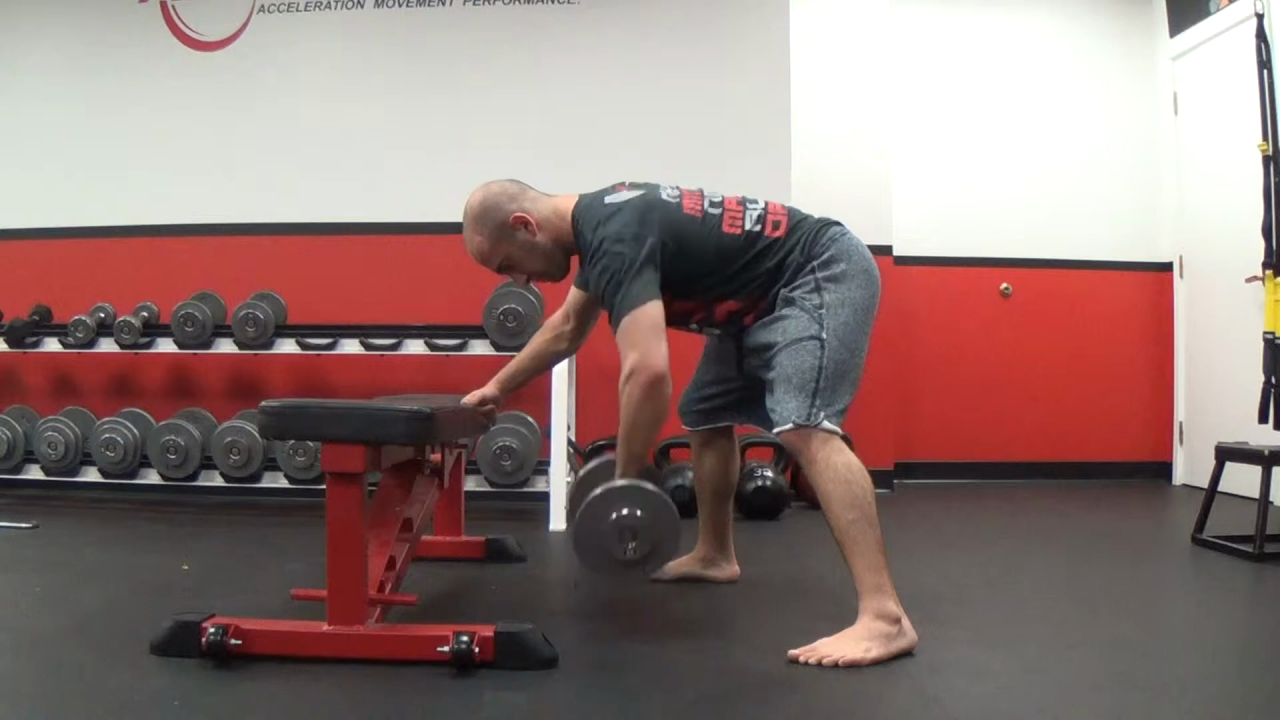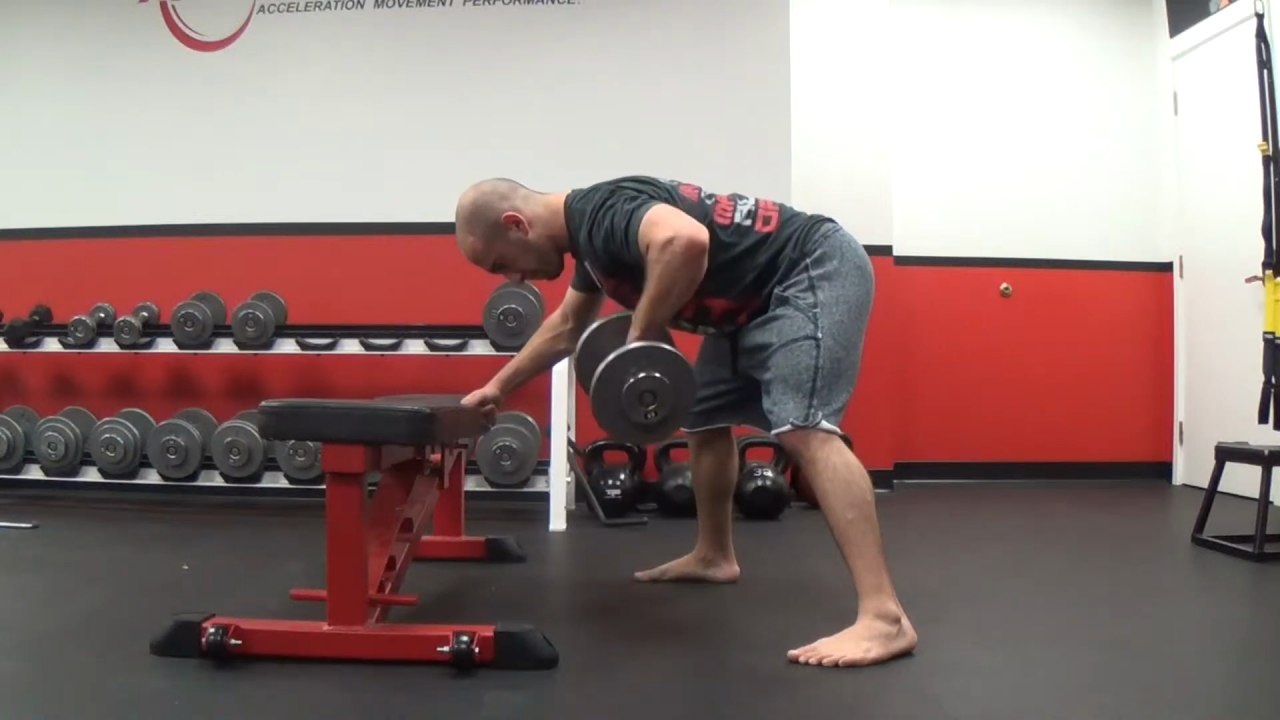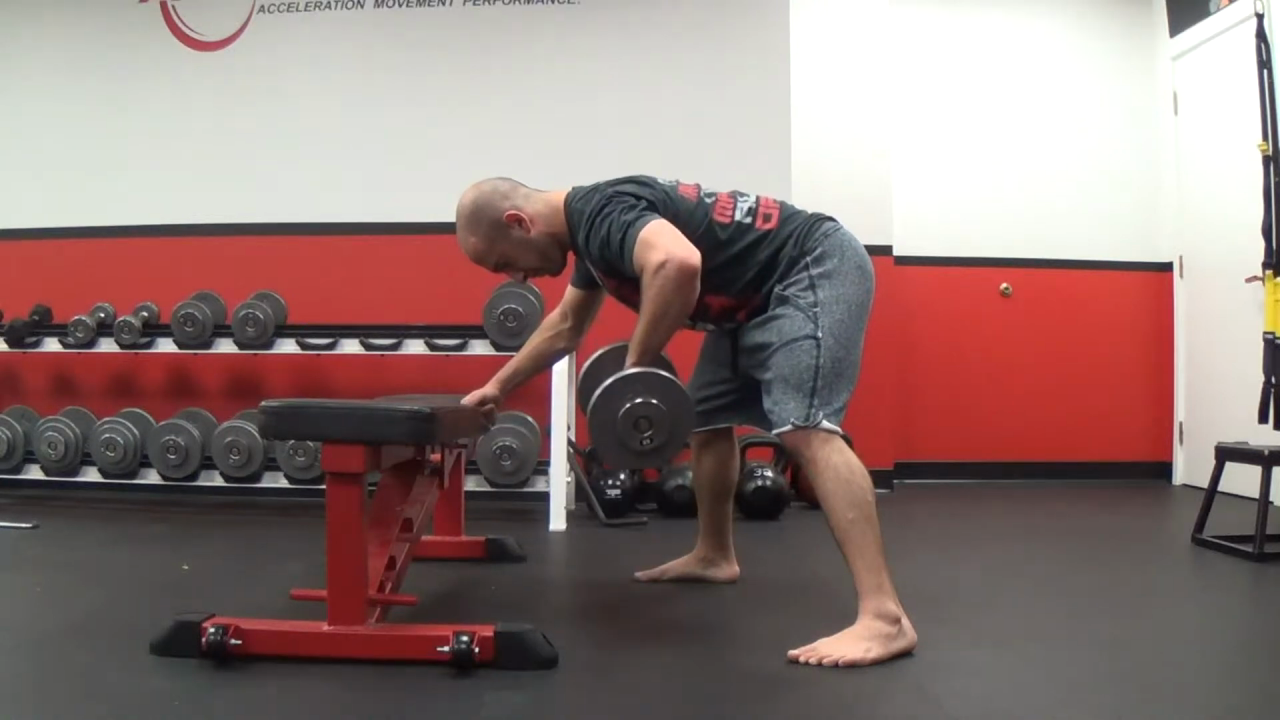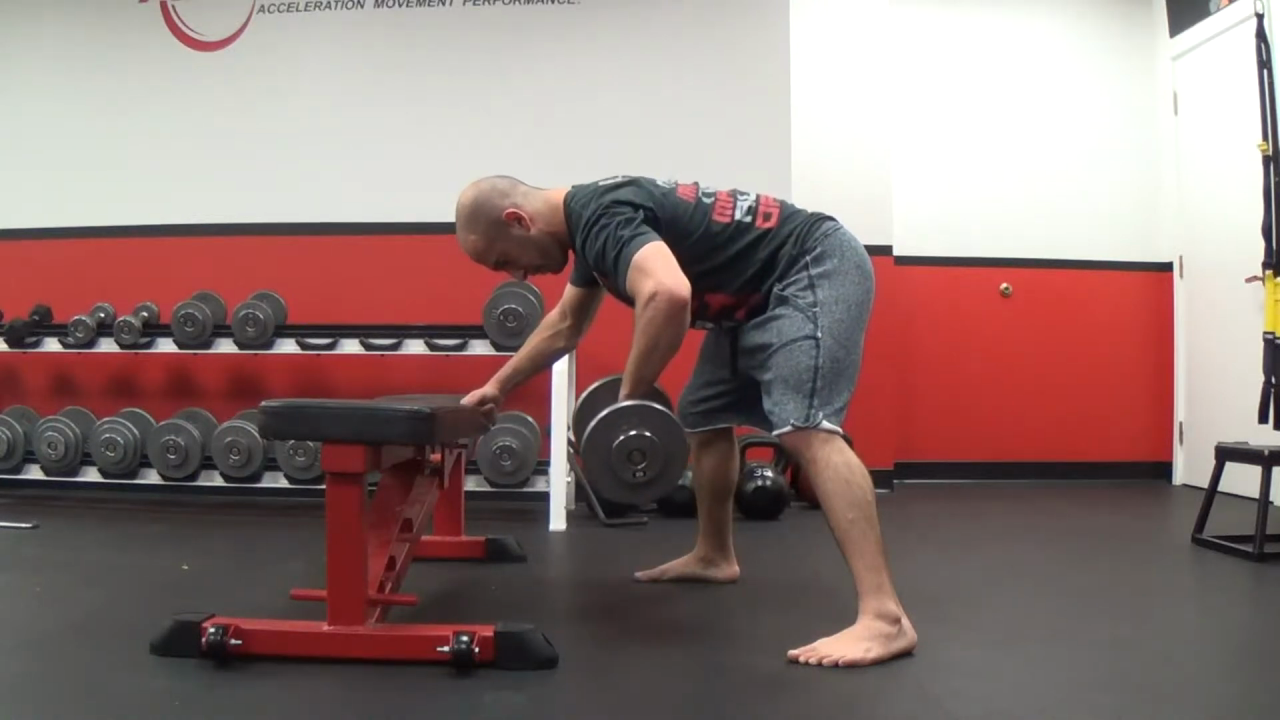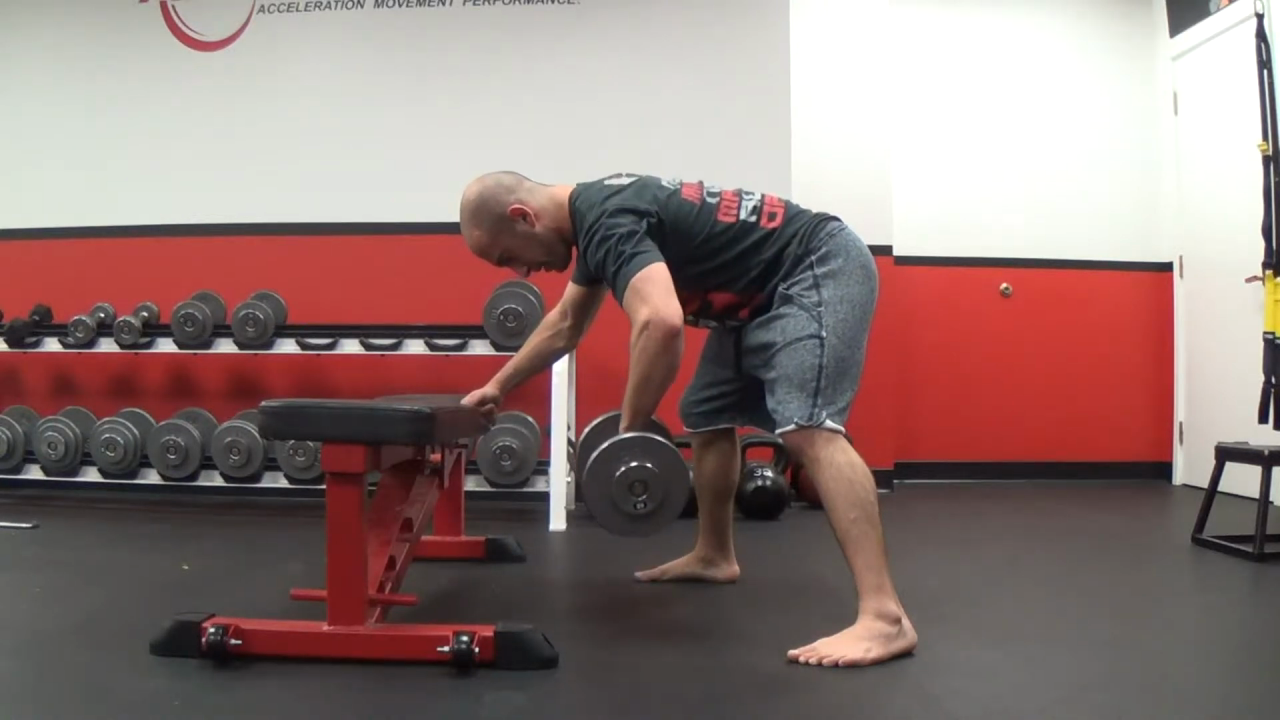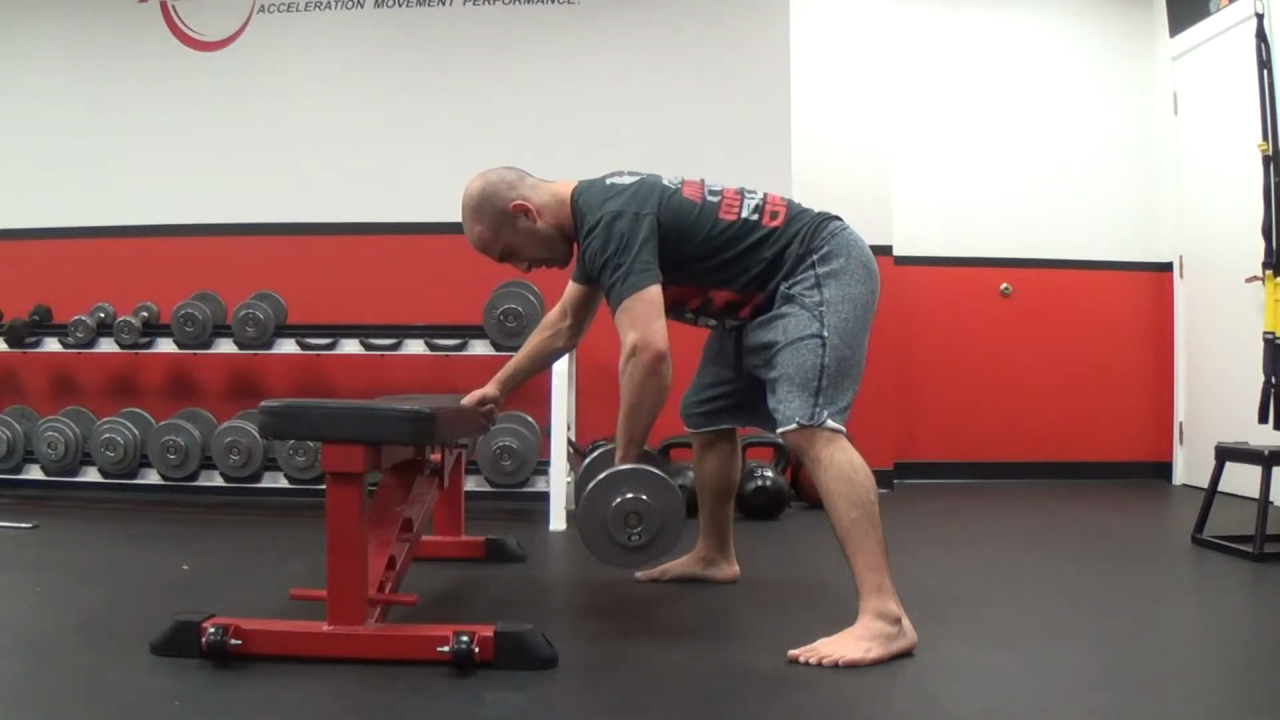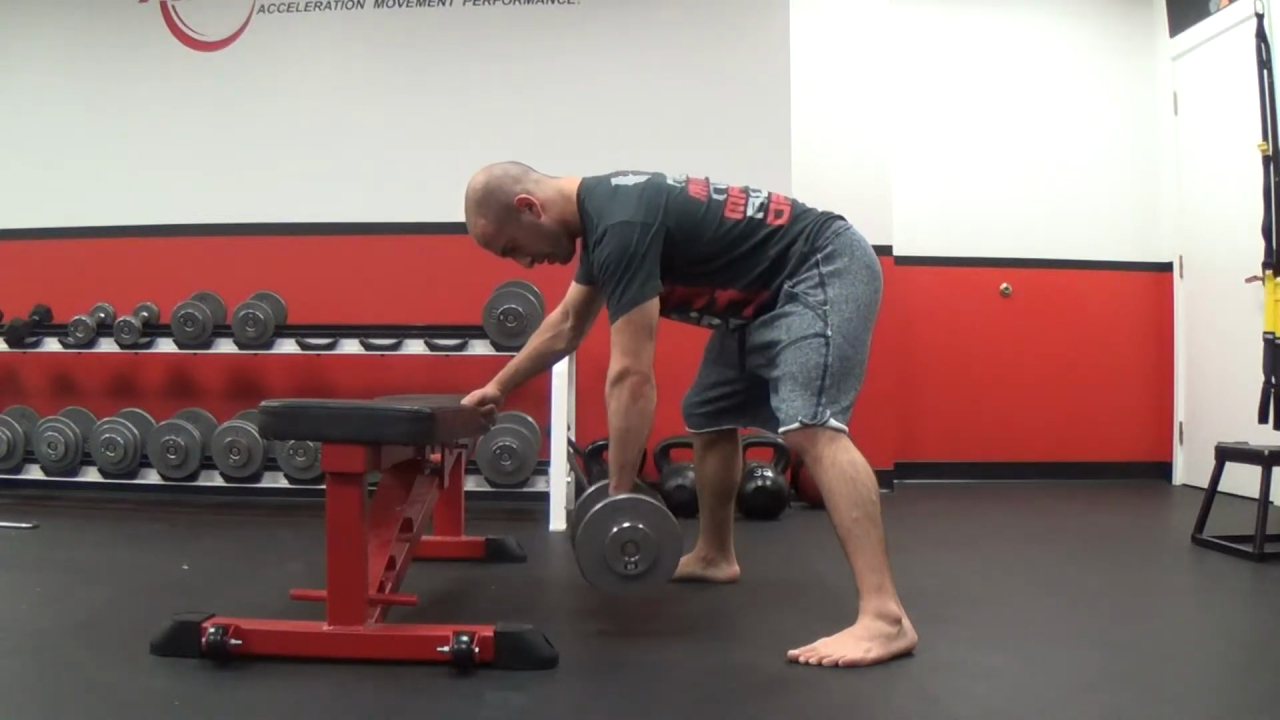
dt=0.7s
person 1, frame 1
left shoulder: (614, 239)
right shoulder: (599, 223)
left elbow: (648, 372)
right elbow: (567, 329)
right wrist: (498, 386)
left hip: (823, 273)
right hip: (766, 298)
left knee: (804, 430)
right knee: (705, 416)
left ankle: (885, 618)
right ankle: (713, 556)
person 1, frame 2
left shoulder: (601, 214)
right shoulder: (591, 232)
left elbow: (686, 240)
right elbow: (566, 328)
left wrist: (638, 343)
right wrist: (498, 386)
left hip: (815, 270)
right hip: (759, 299)
left knee: (803, 430)
right knee: (705, 418)
left ankle: (884, 617)
right ankle: (713, 556)
person 1, frame 3
left shoulder: (602, 214)
right shoulder: (590, 229)
left elbow: (678, 263)
right elbow: (565, 327)
left wrist: (634, 372)
right wrist: (498, 386)
left hip: (815, 268)
right hip: (759, 296)
left knee: (804, 430)
right knee: (707, 419)
left ankle: (885, 618)
right ankle: (713, 556)
person 1, frame 4
left shoulder: (600, 219)
right shoulder: (591, 220)
left elbow: (669, 294)
right elbow: (565, 326)
left wrist: (628, 404)
right wrist: (499, 385)
left hip: (814, 269)
right hip: (760, 294)
left knee: (805, 429)
right knee: (704, 418)
left ankle: (884, 617)
right ankle: (713, 555)
person 1, frame 5
left shoulder: (608, 220)
right shoulder: (594, 217)
left elbow: (661, 324)
right elbow: (566, 325)
left wrist: (628, 436)
right wrist: (499, 385)
left hip: (820, 269)
right hip: (764, 294)
left knee: (807, 428)
right knee: (707, 418)
left ankle: (885, 617)
right ankle: (714, 556)
person 1, frame 6
left shoulder: (611, 221)
right shoulder: (596, 214)
left elbow: (648, 351)
right elbow: (565, 324)
left wrist: (624, 467)
right wrist: (498, 386)
left hip: (820, 269)
right hip: (764, 294)
left knee: (808, 428)
right knee: (708, 419)
left ankle: (884, 616)
right ankle: (714, 555)
person 1, frame 7
left shoulder: (622, 224)
right shoulder: (600, 215)
left elbow: (633, 377)
right elbow: (567, 326)
left wrist: (619, 499)
right wrist: (499, 386)
left hip: (824, 269)
right hip: (765, 294)
left knee: (810, 428)
right knee: (708, 419)
left ankle: (885, 617)
right ankle: (714, 556)
